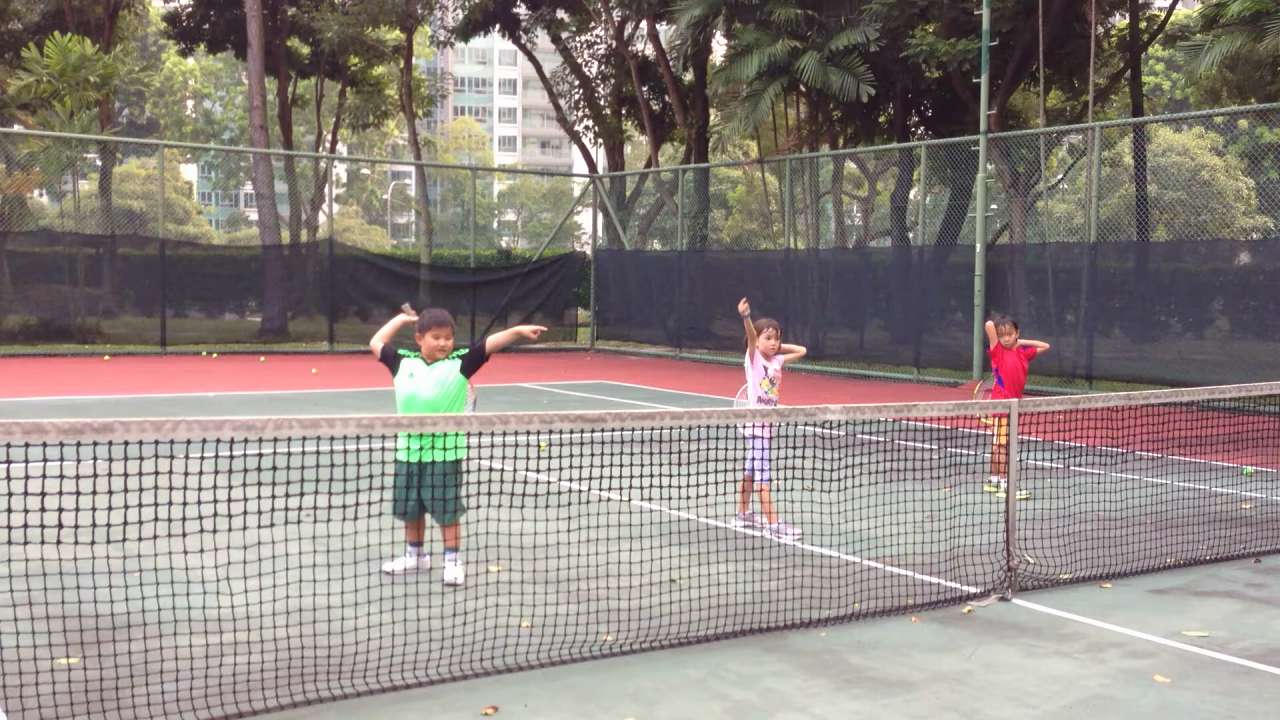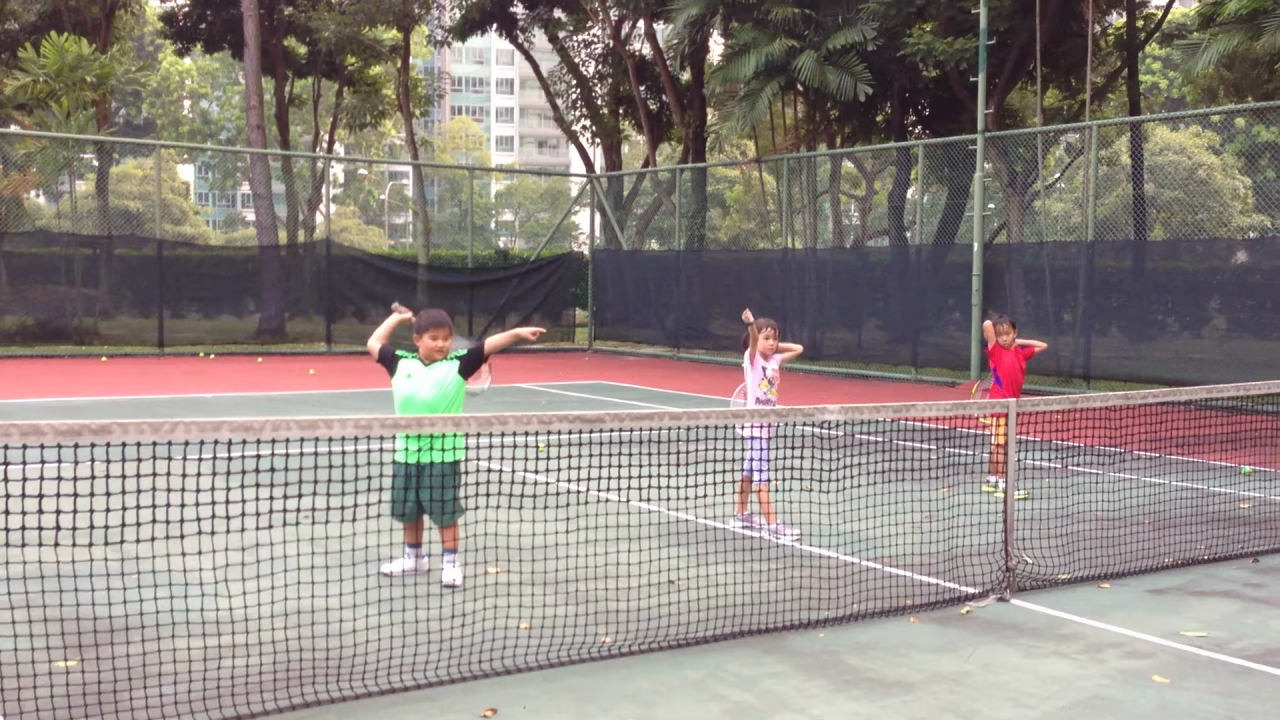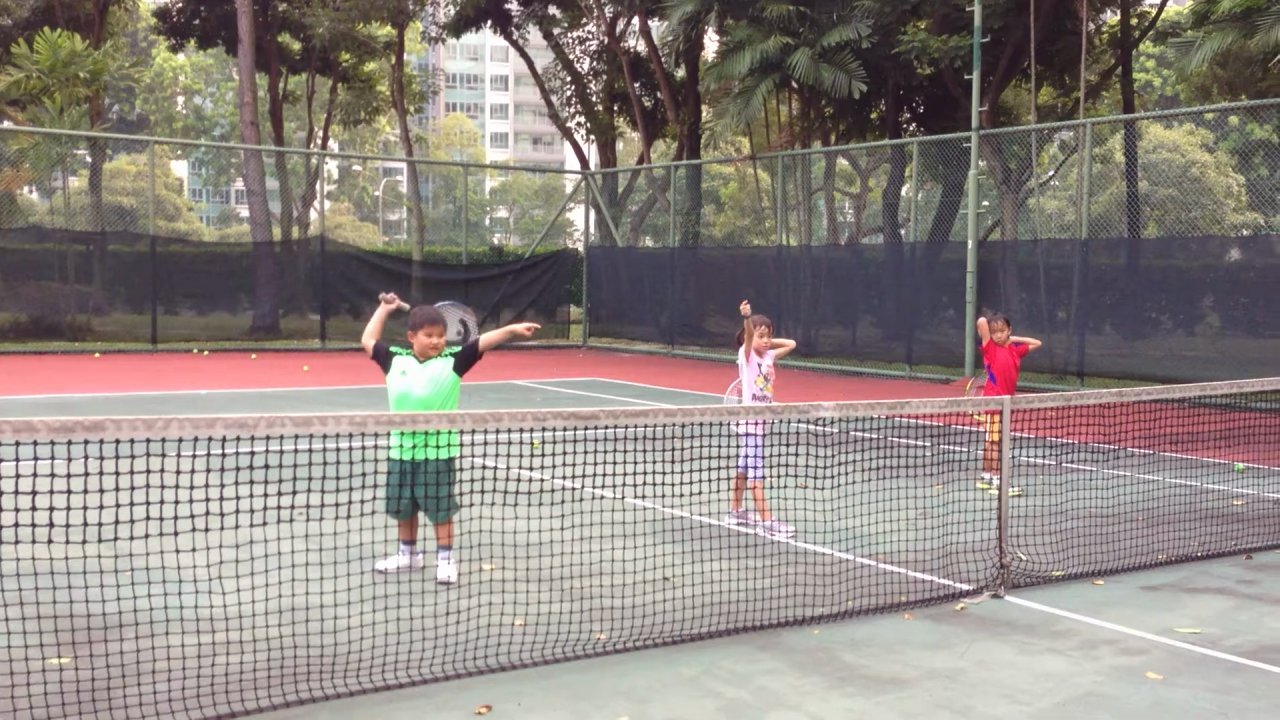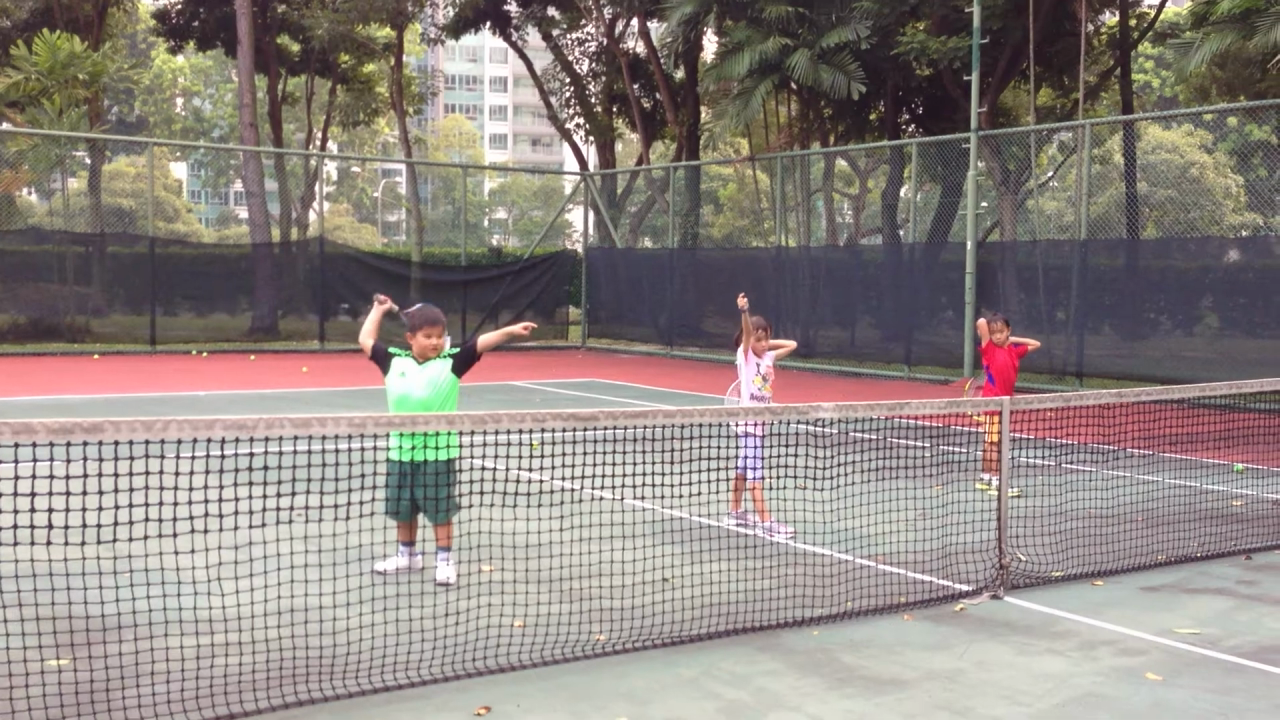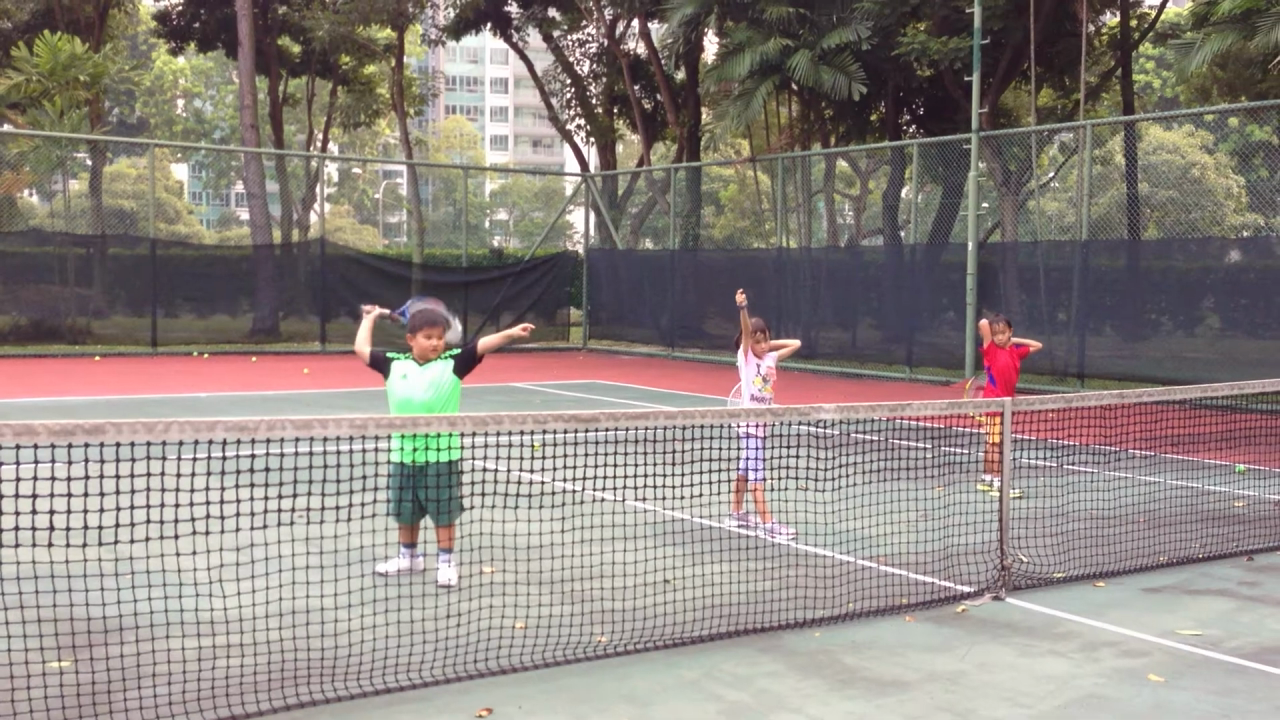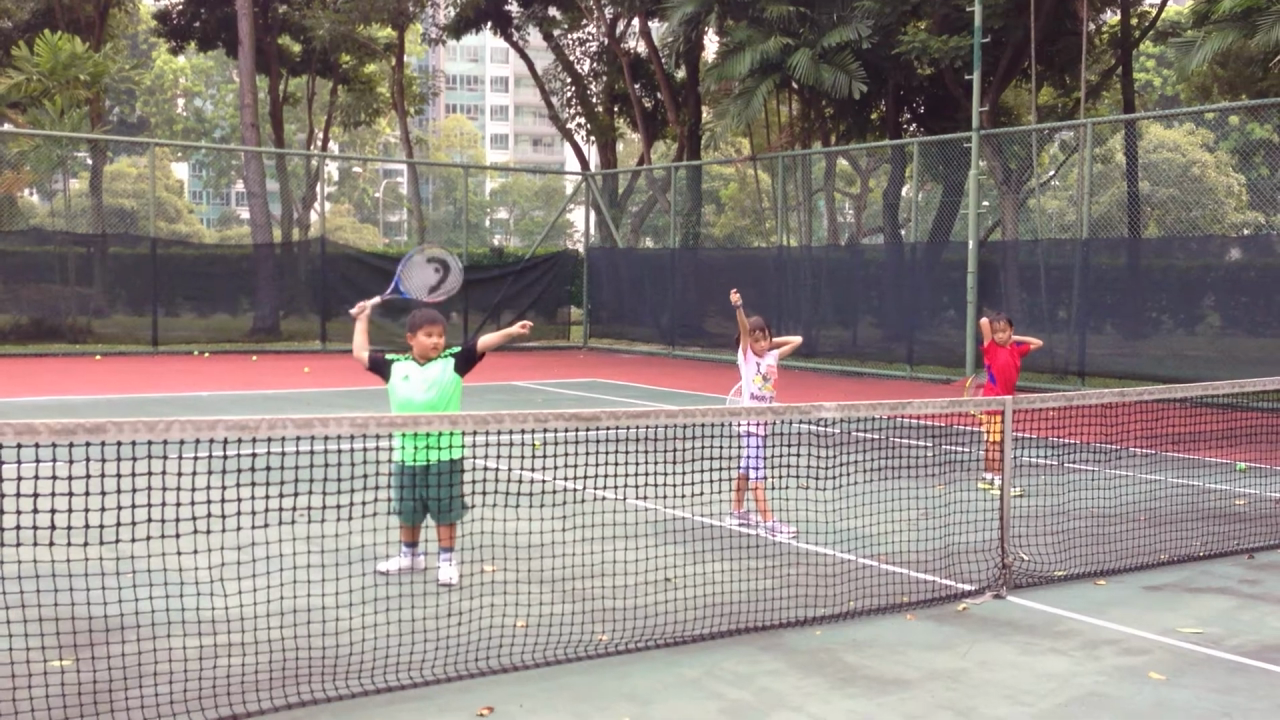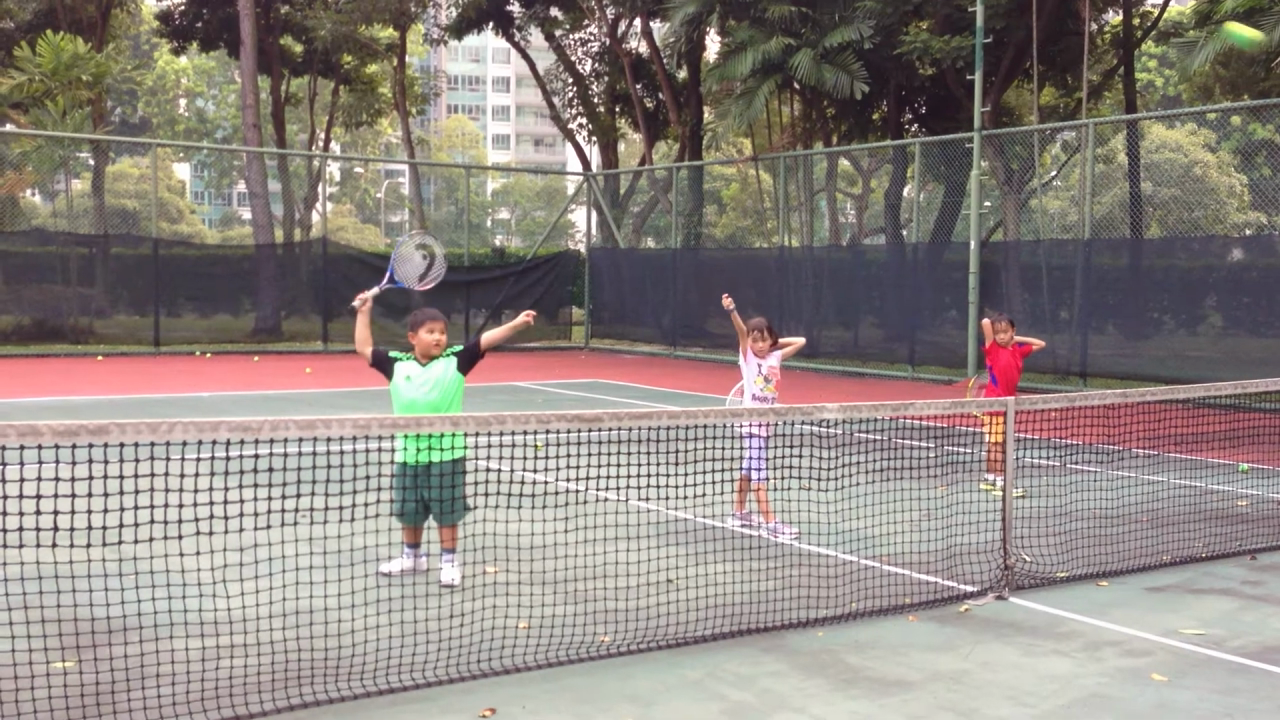
dt=0.2s
person 1, frame 1
left shoulder: (460, 363)
right shoulder: (403, 362)
left elbow: (490, 343)
right elbow: (376, 344)
left wrist: (519, 330)
right wrist: (402, 318)
left hip: (445, 451)
right hip: (409, 450)
left knee: (448, 511)
right knee: (411, 509)
left ankle: (452, 560)
right ankle: (415, 555)
person 1, frame 2
left shoulder: (458, 364)
right shoulder: (401, 362)
left elbow: (487, 345)
right elbow: (373, 344)
left wrist: (517, 333)
right wrist: (396, 318)
left hip: (444, 452)
right hip: (407, 451)
left knee: (446, 512)
right knee: (408, 510)
left ankle: (451, 562)
right ankle: (414, 557)
person 1, frame 3
left shoulder: (453, 360)
right shoulder: (395, 359)
left elbow: (482, 341)
right elbow: (368, 341)
left wrist: (512, 329)
right wrist: (384, 309)
left hip: (438, 449)
right hip: (401, 448)
left knee: (441, 508)
right knee: (403, 507)
left ankle: (446, 559)
right ankle: (408, 554)
person 1, frame 4
left shoulder: (452, 362)
right shoulder: (394, 361)
left elbow: (482, 343)
right elbow: (366, 341)
left wrist: (511, 330)
right wrist: (379, 310)
left hip: (439, 450)
right hip: (401, 449)
left knee: (441, 509)
right knee: (403, 508)
left ankle: (444, 560)
right ankle: (407, 555)
person 1, frame 5
left shoulder: (453, 363)
right shoulder: (395, 364)
left elbow: (482, 345)
right elbow: (362, 349)
left wrist: (511, 333)
right wrist: (371, 318)
left hip: (442, 452)
right hip: (404, 452)
left knee: (443, 512)
right knee: (405, 511)
left ankle: (446, 562)
right ankle: (409, 556)
person 1, frame 6
left shoulder: (454, 362)
right shoulder: (394, 365)
left elbow: (482, 343)
right elbow: (360, 354)
left wrist: (511, 332)
right wrist: (362, 319)
left hip: (444, 451)
right hip: (407, 451)
left knee: (445, 511)
right knee: (407, 510)
left ankle: (447, 561)
right ankle: (410, 556)
person 1, frame 7
left shoulder: (455, 360)
right shoulder: (397, 364)
left elbow: (486, 339)
right elbow: (363, 349)
left wrist: (516, 324)
right wrist: (364, 313)
left hip: (446, 452)
right hip: (408, 452)
left knee: (447, 511)
right knee: (409, 510)
left ankle: (449, 562)
right ankle: (412, 556)
person 2, frame 1
left shoulder: (776, 360)
right shoulder: (753, 357)
left elbow: (801, 351)
right elbow: (751, 338)
left wrist: (779, 347)
right wrist: (745, 316)
left hip: (766, 423)
right hip: (757, 423)
left knee: (751, 471)
right knee: (763, 475)
left ankle: (743, 514)
right ankle: (772, 524)
person 2, frame 2
left shoulder: (774, 360)
right shoulder: (752, 357)
left elbow: (798, 349)
right elbow: (753, 340)
left wrist: (776, 346)
right wrist: (750, 323)
left hip: (765, 422)
right hip: (755, 423)
left knee: (750, 472)
right knee: (761, 476)
left ankle: (741, 515)
right ankle: (771, 524)
person 2, frame 3
left shoulder: (769, 356)
right shoulder: (747, 354)
left elbow: (791, 344)
right elbow: (748, 334)
left wrist: (769, 342)
right wrist: (747, 317)
left hip: (760, 419)
right hip: (750, 420)
left knee: (744, 468)
right knee: (756, 472)
left ankle: (736, 512)
right ankle: (766, 521)
person 2, frame 4
left shoulder: (768, 358)
right shoulder: (745, 355)
left elbow: (791, 345)
right elbow: (746, 331)
left wrist: (770, 343)
right wrist: (744, 311)
left hip: (760, 420)
right hip: (749, 421)
left knee: (744, 469)
right knee: (755, 473)
left ankle: (735, 512)
right ankle: (765, 522)
person 2, frame 5
left shoulder: (770, 358)
right shoulder: (745, 356)
left elbow: (795, 344)
right elbow: (746, 330)
left wrist: (771, 343)
right wrist: (742, 307)
left hip: (762, 422)
right hip: (750, 422)
left knee: (745, 470)
right knee: (756, 474)
left ankle: (736, 514)
right ankle: (766, 523)
person 2, frame 6
left shoulder: (772, 357)
right shoulder: (746, 355)
left elbow: (797, 340)
right elbow: (743, 329)
left wrist: (772, 341)
right wrist: (738, 306)
left hip: (763, 420)
right hip: (751, 421)
left knee: (746, 469)
right knee: (757, 472)
left ankle: (737, 512)
right ankle: (767, 521)
person 2, frame 7
left shoulder: (775, 358)
right shoulder: (747, 357)
left elbow: (800, 341)
right elbow: (741, 331)
left wrist: (775, 342)
right wrist: (731, 310)
left hip: (766, 422)
right hip: (752, 422)
left knee: (749, 470)
right knee: (759, 474)
left ankle: (738, 513)
right ankle: (769, 523)
person 3, frame 1
left shoulder: (1023, 352)
right shoulder: (998, 351)
left elbow: (1045, 346)
right elbow: (988, 325)
left wrist: (1022, 341)
right wrist: (994, 331)
left knee: (999, 445)
right knee: (1001, 445)
left ankle: (994, 480)
right ankle: (1004, 484)
person 3, frame 2
left shoulder: (1021, 352)
right shoulder: (996, 351)
left elbow: (1043, 346)
right elbow: (986, 324)
left wrist: (1019, 341)
right wrist: (990, 337)
left knee: (997, 445)
right knee: (1000, 445)
left ankle: (992, 480)
right ankle: (1002, 484)
person 3, frame 3
left shoulder: (1015, 349)
right shoulder: (990, 348)
left elbow: (1037, 343)
right elbow: (981, 321)
left wrist: (1014, 338)
right wrist: (984, 335)
left knee: (992, 441)
right knee: (995, 442)
left ankle: (986, 477)
right ankle: (996, 481)
person 3, frame 4
left shoulder: (1014, 350)
right shoulder: (989, 348)
left elbow: (1036, 344)
right elbow: (981, 322)
left wrist: (1013, 339)
right wrist: (983, 335)
left knee: (991, 442)
right knee: (993, 442)
left ankle: (985, 477)
right ankle: (996, 481)
person 3, frame 5
left shoulder: (1016, 351)
right shoulder: (990, 350)
left elbow: (1038, 346)
right elbow: (983, 323)
left wrist: (1015, 340)
right wrist: (986, 335)
left knee: (992, 444)
right knee: (994, 444)
left ankle: (987, 478)
right ankle: (997, 482)
person 3, frame 6
left shoulder: (1016, 349)
right shoulder: (991, 348)
left elbow: (1038, 343)
right elbow: (983, 321)
left wrist: (1015, 338)
right wrist: (988, 326)
left knee: (993, 442)
right knee: (995, 442)
left ankle: (988, 477)
right ankle: (998, 481)
person 3, frame 7
left shoulder: (1018, 350)
right shoulder: (993, 349)
left elbow: (1041, 344)
right elbow: (985, 322)
left wrist: (1017, 339)
right wrist: (990, 328)
left knee: (995, 444)
right knee: (996, 444)
left ankle: (989, 478)
right ankle: (1000, 482)
